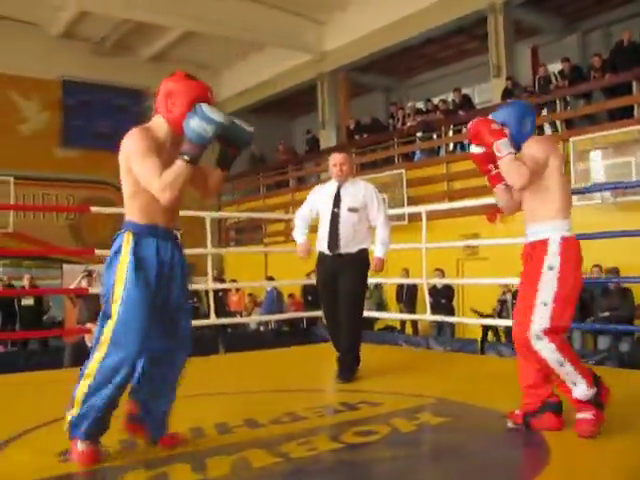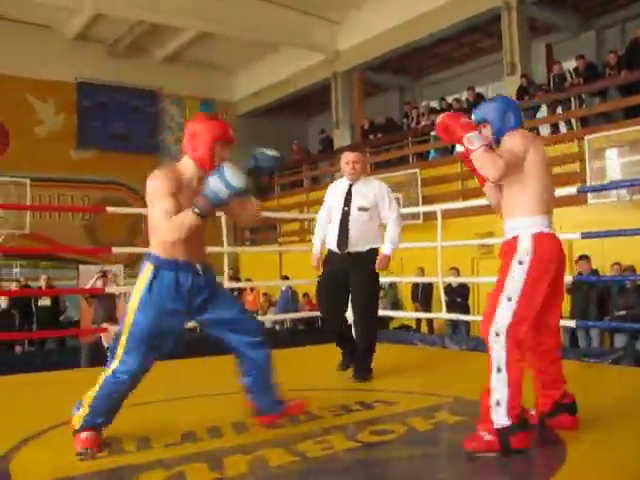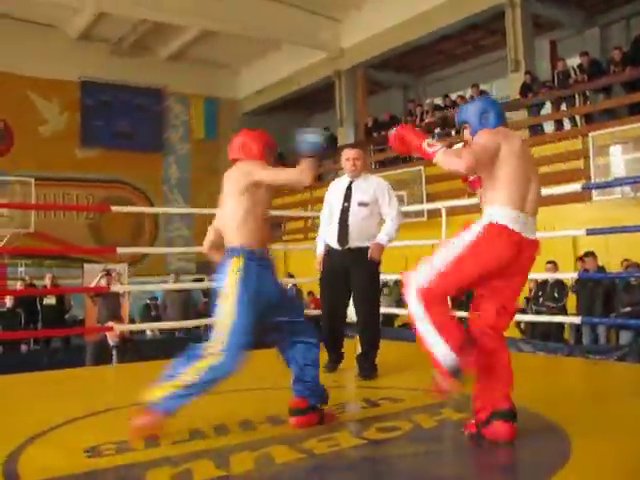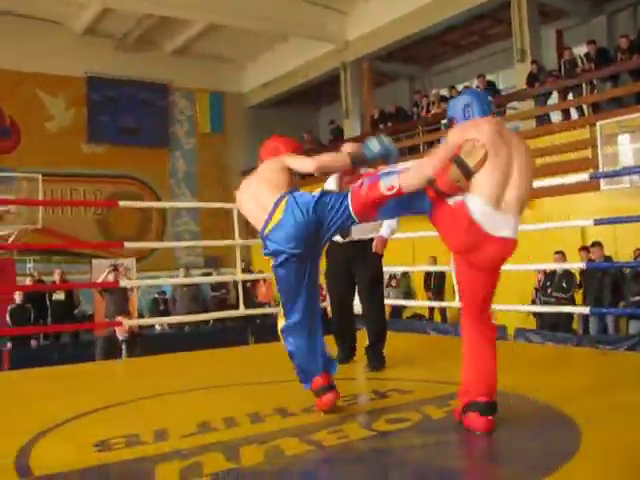
dt=0.2s
person 1, frame 1
left shoulder: (537, 144)
right shoulder: (523, 156)
left elbow: (522, 178)
right elbow: (509, 206)
left wrist: (497, 142)
right wrist: (491, 168)
left hip: (555, 248)
right hip: (540, 249)
left knee: (538, 331)
right knee: (526, 330)
left ankle: (587, 390)
right ankle: (539, 407)
person 1, frame 2
left shoulder: (518, 138)
right shoulder: (528, 154)
left elbow: (495, 170)
right elbow: (504, 203)
left wrist: (468, 137)
right wrist: (476, 166)
left hip: (530, 245)
right hip: (538, 246)
left knee: (500, 330)
right knee: (538, 335)
left ankle: (503, 428)
right ankle: (558, 406)
person 1, frame 3
left shoulder: (491, 135)
right shoulder: (520, 154)
left elbow: (461, 164)
left wrist: (421, 142)
left hip: (498, 232)
right hip: (523, 243)
left knee: (419, 290)
right knee: (488, 328)
left ankle: (454, 359)
right ankle: (496, 416)
person 1, frame 4
left shoulder: (473, 130)
right shoulder: (521, 148)
left elbow: (430, 169)
left wrist: (378, 188)
left hip: (462, 222)
right hip: (500, 242)
left knee: (421, 182)
right knee: (477, 323)
right ankle: (480, 408)
person 2, frame 1
left shoulder: (179, 144)
right shoulder: (139, 139)
left elbow: (208, 189)
right elbow: (165, 193)
left wrist: (228, 153)
right wrist: (193, 148)
left hip: (171, 250)
right hip: (140, 248)
left knee: (173, 342)
right knee: (125, 343)
left ankle: (146, 421)
right ankle: (84, 428)
person 2, frame 2
left shoulder: (208, 181)
right shoulder: (162, 179)
left elbow: (246, 217)
right elbow: (168, 233)
right wrist: (204, 204)
left hip: (199, 278)
right hip: (163, 277)
left knee: (249, 335)
right knee: (130, 359)
left ankle: (267, 405)
right ankle: (88, 423)
person 2, frame 3
left shoulder: (235, 184)
right shoulder: (247, 171)
left elbow: (210, 246)
right elbow: (304, 178)
right wrist: (308, 155)
left hip: (254, 267)
right hip: (242, 269)
left knee: (302, 335)
right knee: (222, 354)
left ankle: (307, 404)
right ankle: (157, 405)
person 2, frame 4
left shoulder: (241, 192)
right shoulder: (277, 162)
right elbow: (316, 164)
right wrist: (355, 152)
left hip: (279, 240)
right hip: (298, 210)
left knee: (298, 320)
left ankle: (321, 384)
person 3, frame 1
left shoulder: (366, 190)
right shoulder: (319, 192)
left elbow: (381, 222)
right elbow: (302, 216)
left wrist: (380, 253)
right wrist: (301, 240)
left hip: (353, 260)
right hip: (326, 259)
left knee: (350, 313)
right knee: (331, 313)
left ankle: (348, 365)
right ankle: (347, 359)
person 3, frame 2
left shoulder: (377, 188)
right shoulder: (333, 189)
left elbow: (393, 221)
right elbow: (323, 219)
left wrist: (387, 251)
right wrist: (317, 248)
left hip: (363, 258)
right hip: (335, 258)
left knee: (364, 312)
right knee: (329, 309)
left ankle: (362, 364)
right ankle: (349, 350)
person 3, frame 3
left shoulder: (377, 186)
right shoulder: (333, 188)
left elbow: (392, 216)
right elbow: (326, 220)
left wrist: (381, 241)
right wrist: (320, 250)
left hip: (362, 254)
right hip: (334, 254)
left knee: (367, 308)
right knee: (330, 307)
left ankle: (368, 361)
right ankle: (334, 353)
person 3, frame 4
right shoulder: (332, 182)
left wrist: (384, 235)
left hip: (365, 247)
right hip: (337, 247)
left knee: (371, 300)
right knee: (339, 301)
left ankle: (375, 354)
right ankle: (345, 350)
